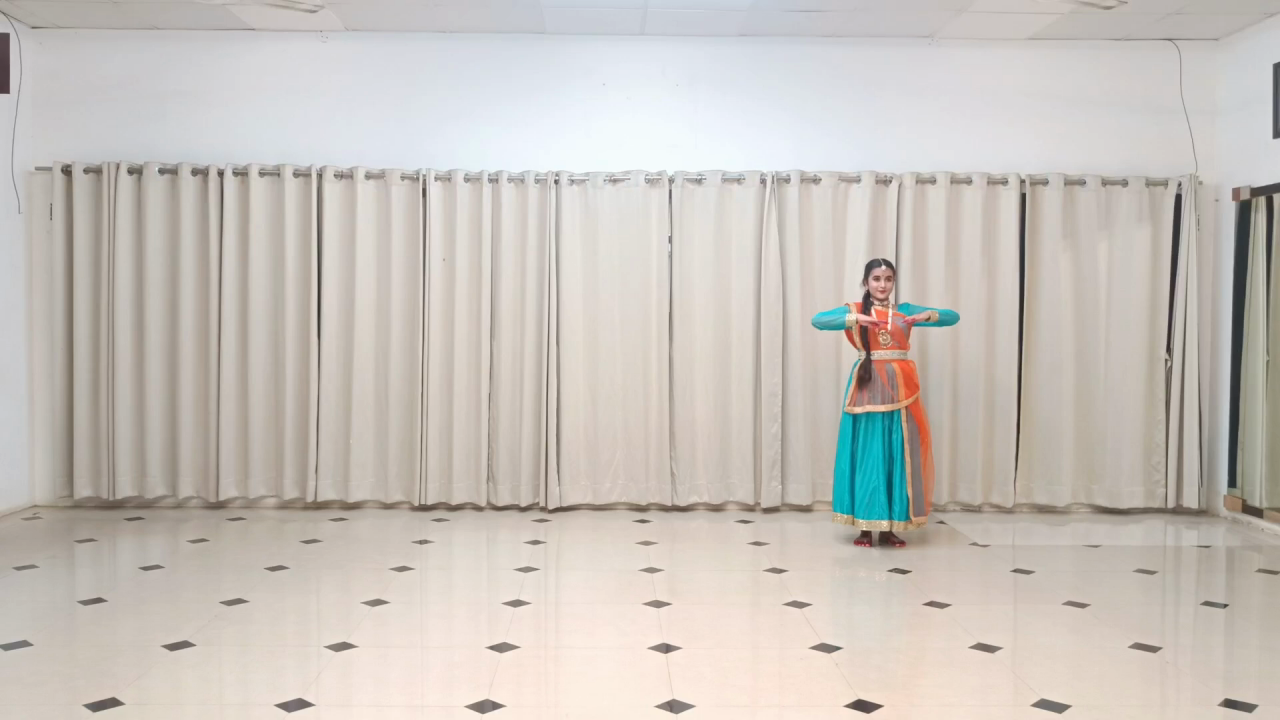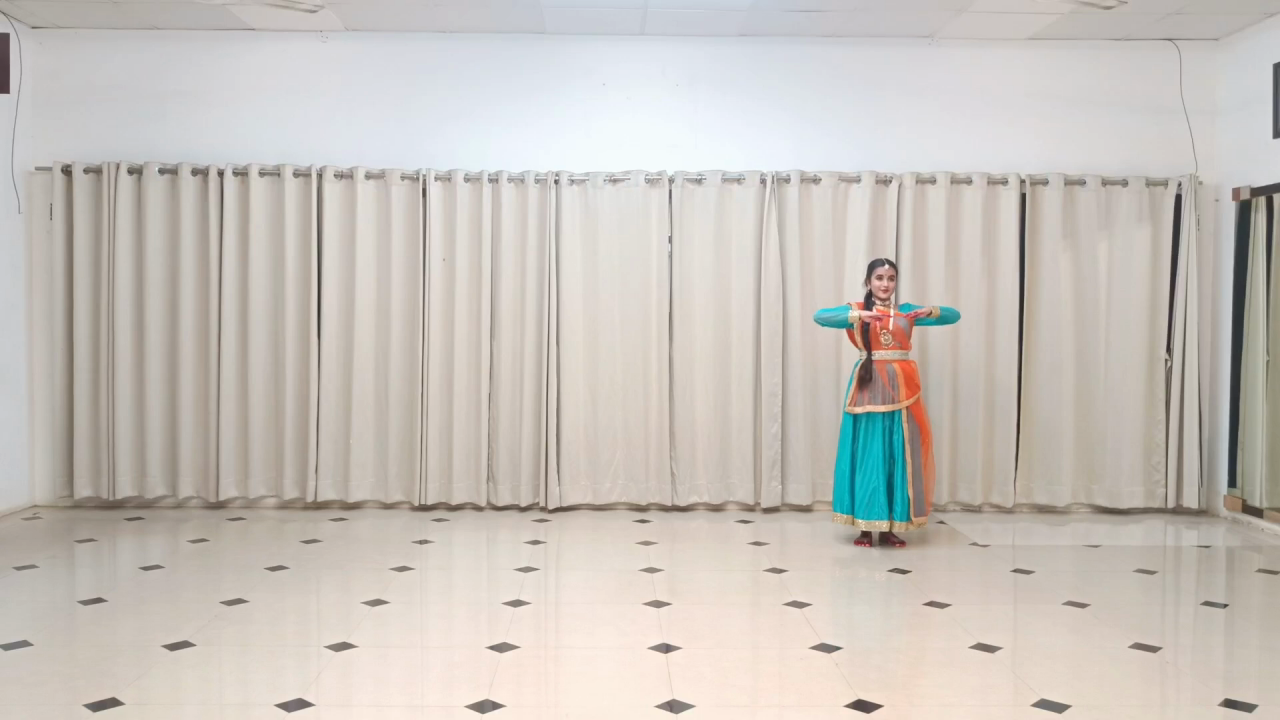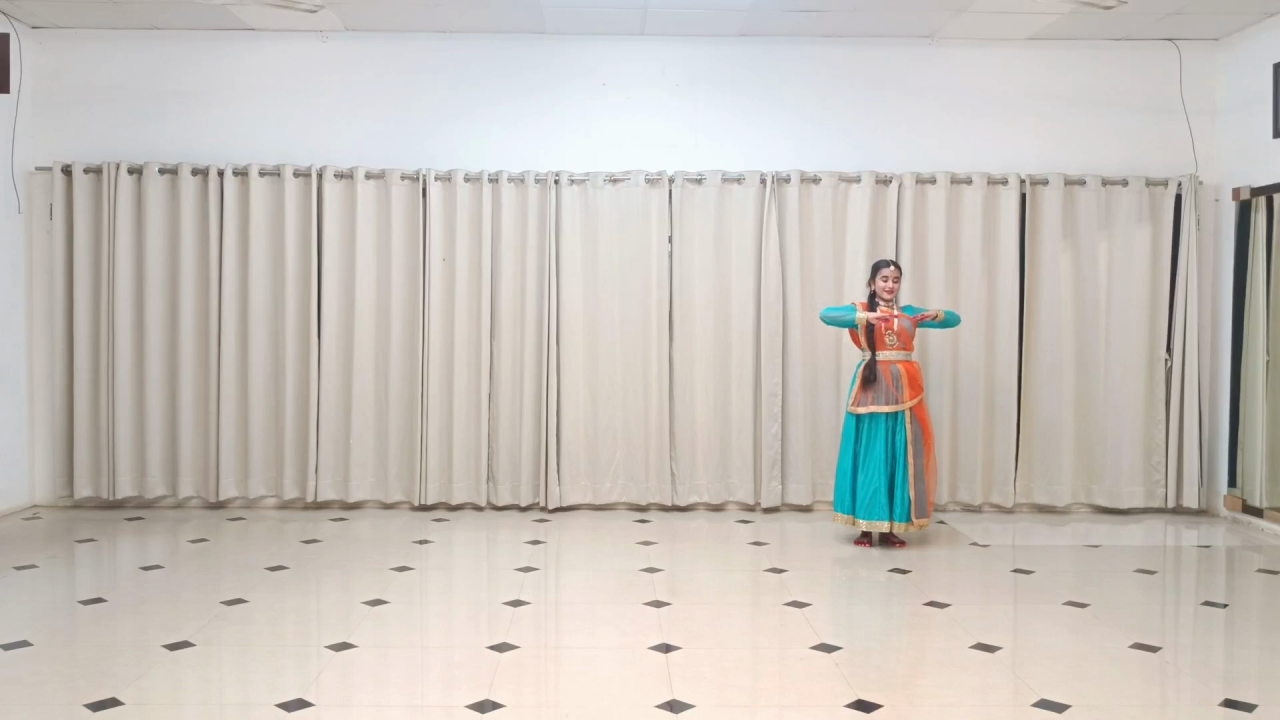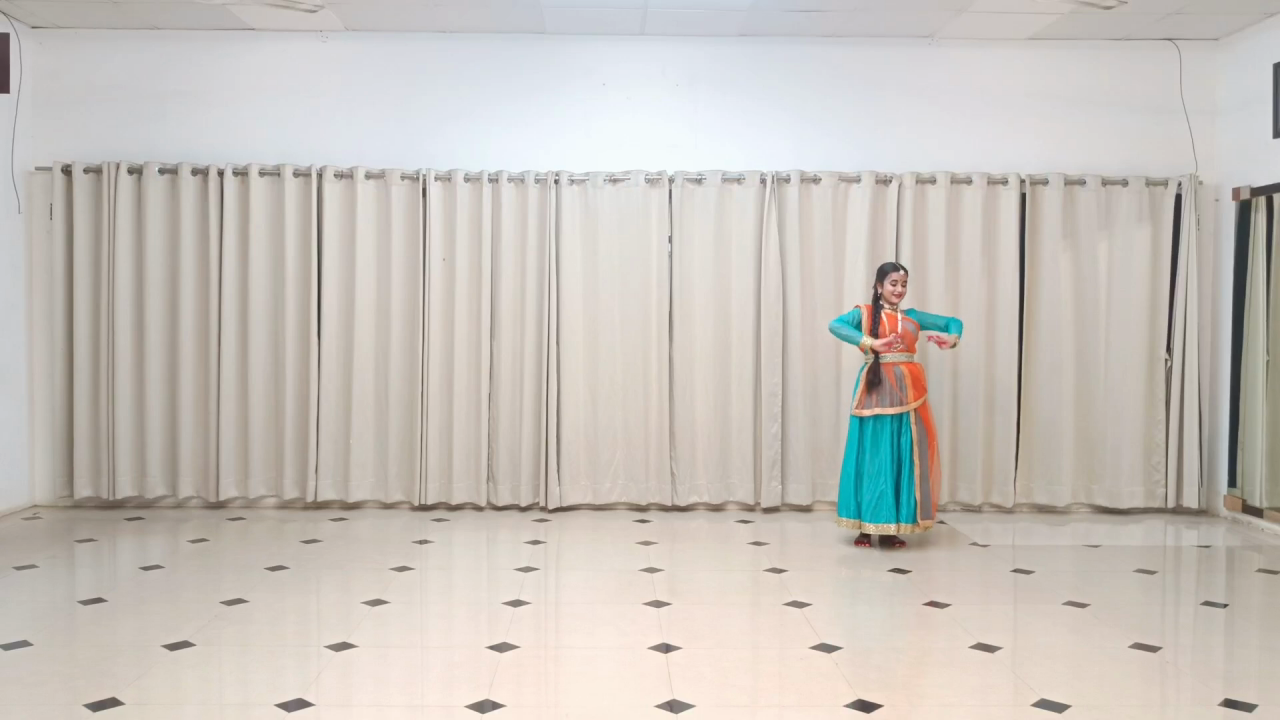
dt=0.3s
person 1, frame 1
left shoulder: (906, 311)
right shoulder: (854, 310)
left elbow: (953, 317)
right elbow: (818, 320)
left wrist: (928, 316)
right wrist: (857, 319)
left hip: (899, 388)
right hip: (868, 388)
left knee: (899, 454)
right knee: (867, 453)
left ankle: (890, 526)
right ankle: (865, 525)
person 1, frame 2
left shoulder: (907, 311)
right shoulder: (857, 310)
left elbow: (953, 315)
right elbow: (820, 317)
left wrist: (930, 311)
right wrist: (859, 315)
left hip: (901, 387)
right hip: (869, 387)
left knee: (900, 454)
right knee: (867, 453)
left ankle: (890, 526)
right ankle: (865, 526)
person 1, frame 3
left shoulder: (909, 313)
right shoulder: (860, 310)
left elbow: (955, 319)
right elbow: (826, 315)
left wrist: (935, 315)
right wrist: (867, 316)
left hip: (904, 388)
right hip: (872, 388)
left knee: (901, 455)
right knee: (870, 453)
left ankle: (891, 526)
right ankle: (866, 526)
person 1, frame 4
left shoulder: (913, 317)
right shoulder: (863, 313)
left elbow: (953, 322)
right elbow: (836, 326)
left wrist: (951, 339)
right wrist: (870, 343)
left hip: (908, 393)
right hip: (875, 392)
left knee: (904, 457)
right knee: (873, 458)
left ankle: (890, 527)
right ankle: (865, 526)
